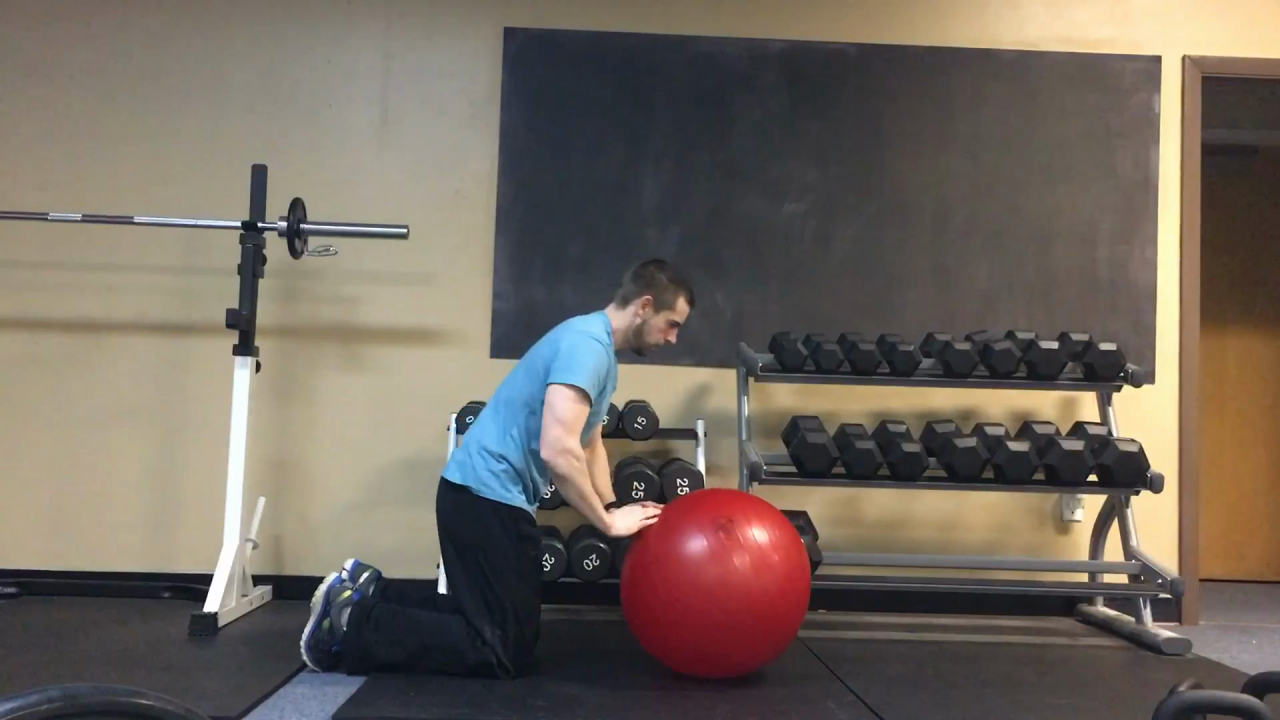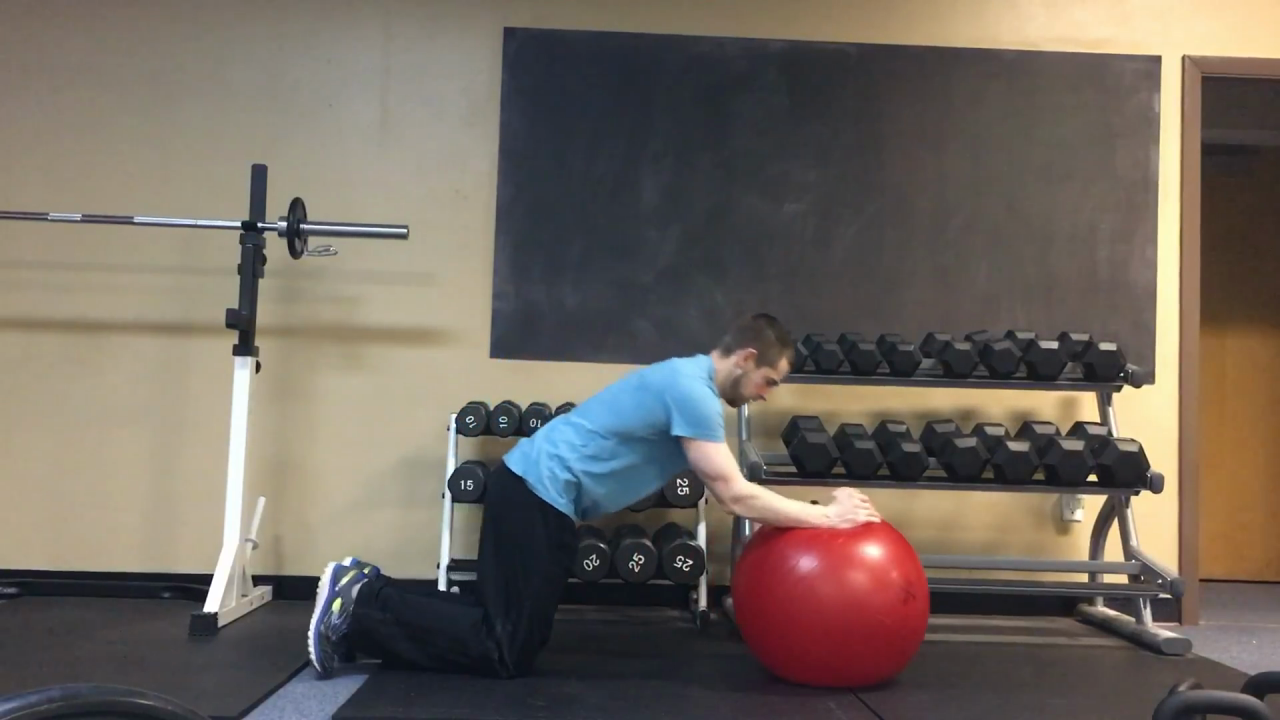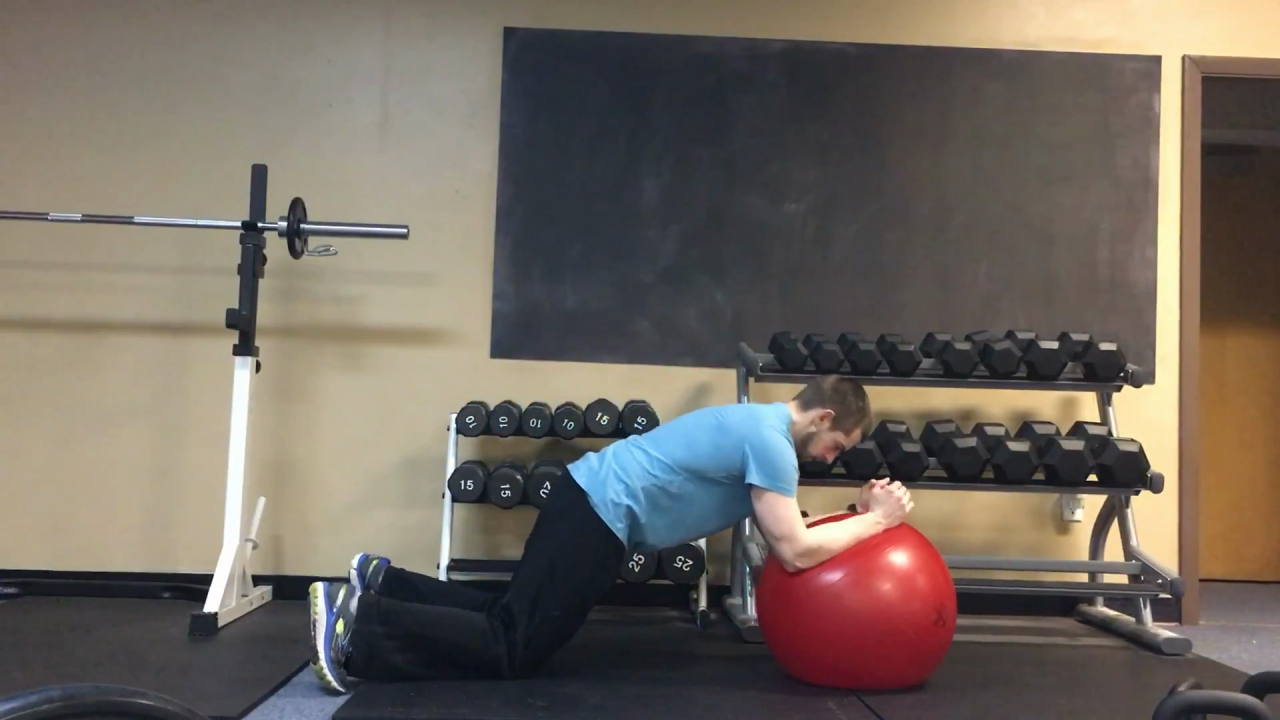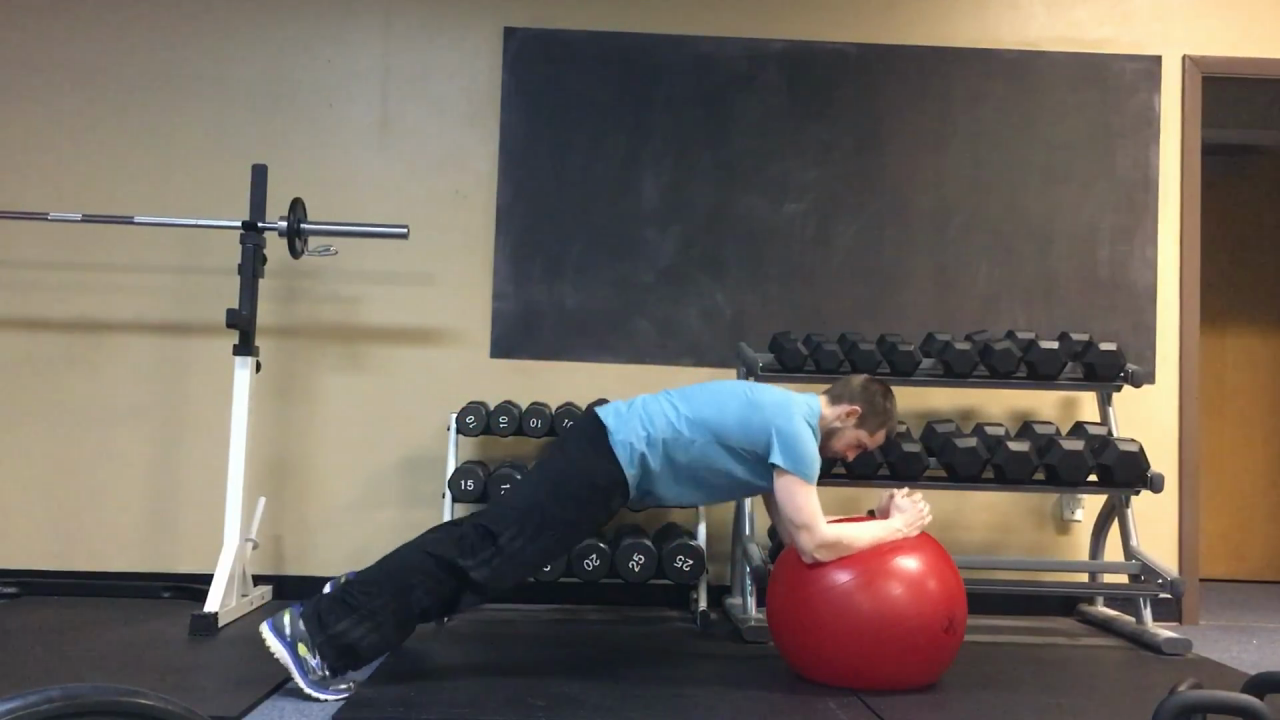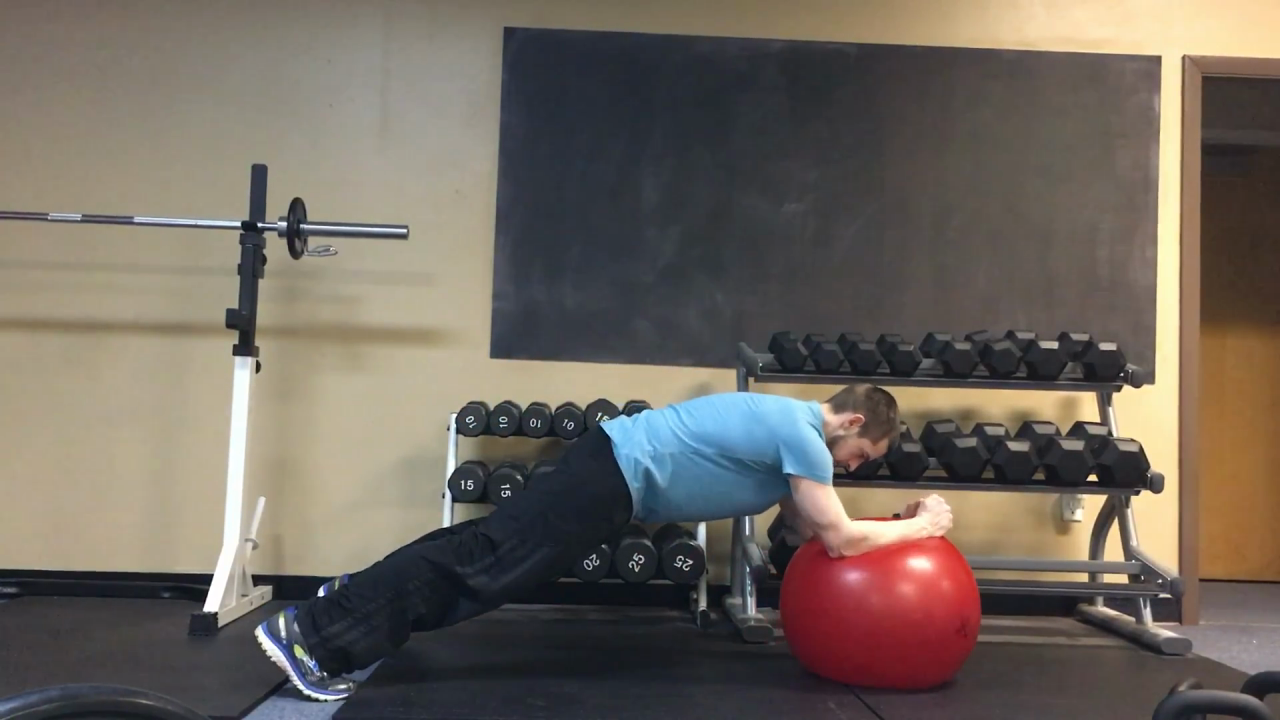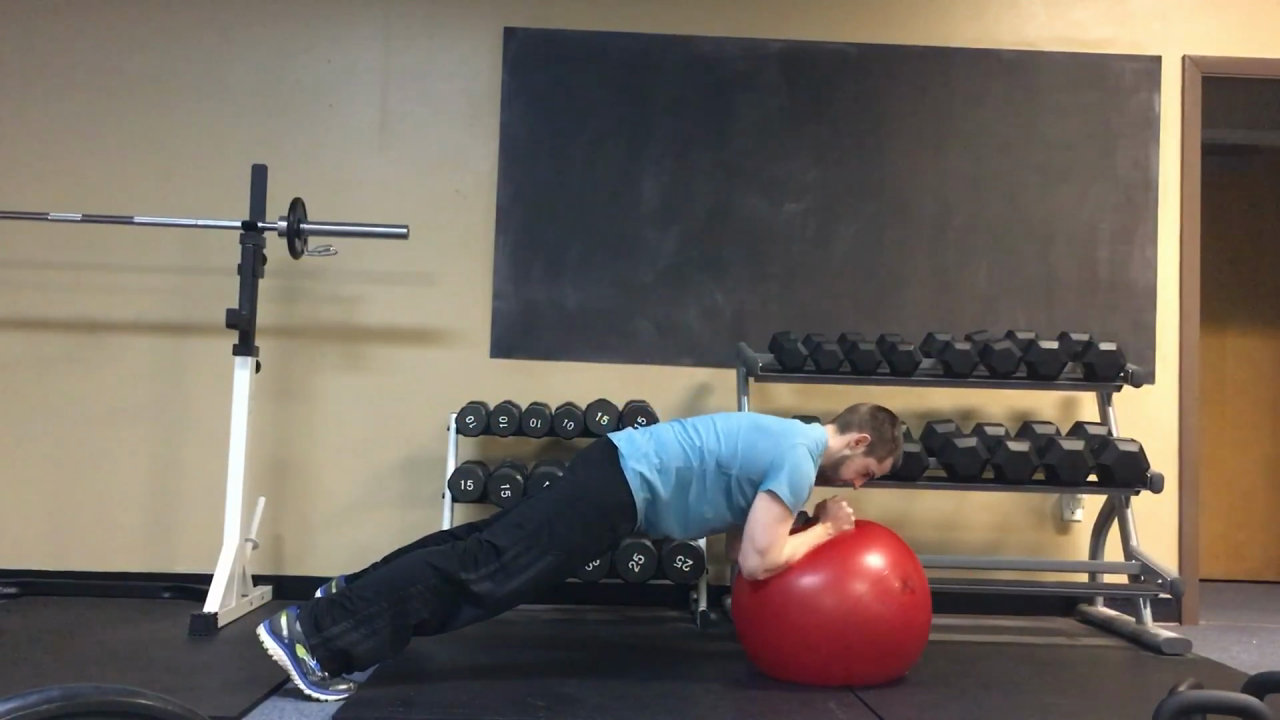
dt=0.7s
person 1, frame 1
left shoulder: (598, 348)
right shoulder: (587, 344)
left elbow: (591, 448)
right elbow: (559, 452)
left wrist: (616, 511)
right wrist: (607, 522)
left hip: (484, 493)
right hip: (486, 495)
left knee: (497, 627)
right knee: (505, 652)
left ankle: (366, 593)
right ankle: (350, 623)
person 1, frame 2
left shoulder: (690, 382)
right shoulder: (693, 390)
left elbow: (732, 492)
right elbow: (734, 497)
left wrist: (815, 512)
right wrist: (827, 517)
left hip: (530, 488)
right hip: (538, 494)
left knee: (504, 629)
right knee: (508, 652)
left ankle: (367, 591)
right ankle: (356, 611)
person 1, frame 3
left shoulder: (761, 427)
right shoulder: (770, 441)
left elbow: (785, 536)
right elbow: (795, 552)
left wrist: (860, 513)
right wrist: (877, 520)
left hip: (588, 499)
right hip: (601, 513)
left knee: (513, 619)
right knee: (511, 646)
left ankle: (379, 586)
right ankle: (354, 624)
person 1, frame 4
left shoulder: (785, 416)
right shoulder: (795, 427)
left elbow: (792, 530)
right elbow: (813, 544)
left wrist: (876, 518)
right wrist: (896, 528)
left hip: (610, 447)
right hip: (612, 458)
left knee: (485, 543)
right knee: (485, 554)
left ankle: (345, 608)
right ankle: (316, 633)
person 1, frame 5
left shoulder: (791, 426)
right shoulder: (802, 436)
left elbow: (809, 527)
right elbow: (838, 540)
left wrist: (899, 521)
right wrist: (921, 526)
left hip: (612, 463)
right hip: (616, 475)
left knee: (485, 548)
right knee: (480, 565)
left ankle: (350, 597)
right ankle: (309, 634)
person 1, frame 6
left shoulder: (788, 442)
right shoulder: (798, 458)
left elbow: (743, 536)
right elbow: (758, 563)
left wrist: (809, 524)
right wrist: (824, 530)
left hip: (615, 470)
right hip: (619, 489)
left knee: (483, 549)
right knee: (483, 571)
left ankle: (349, 596)
right ankle: (310, 633)
